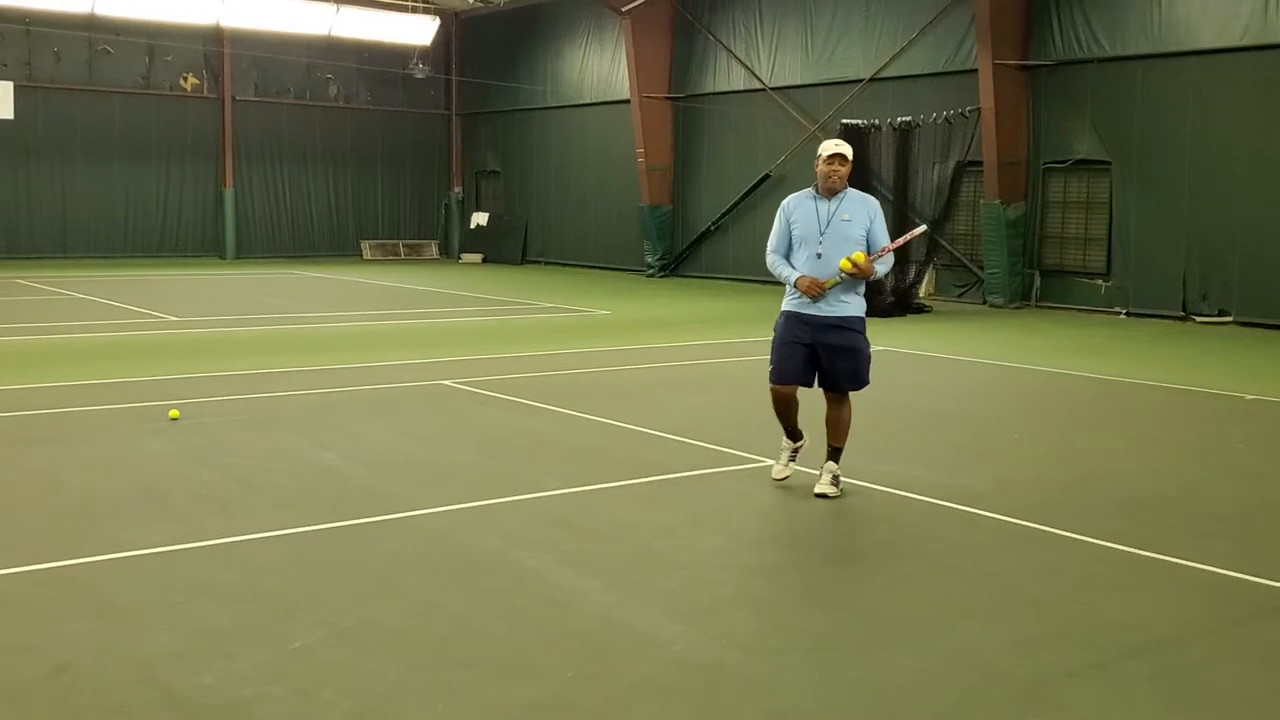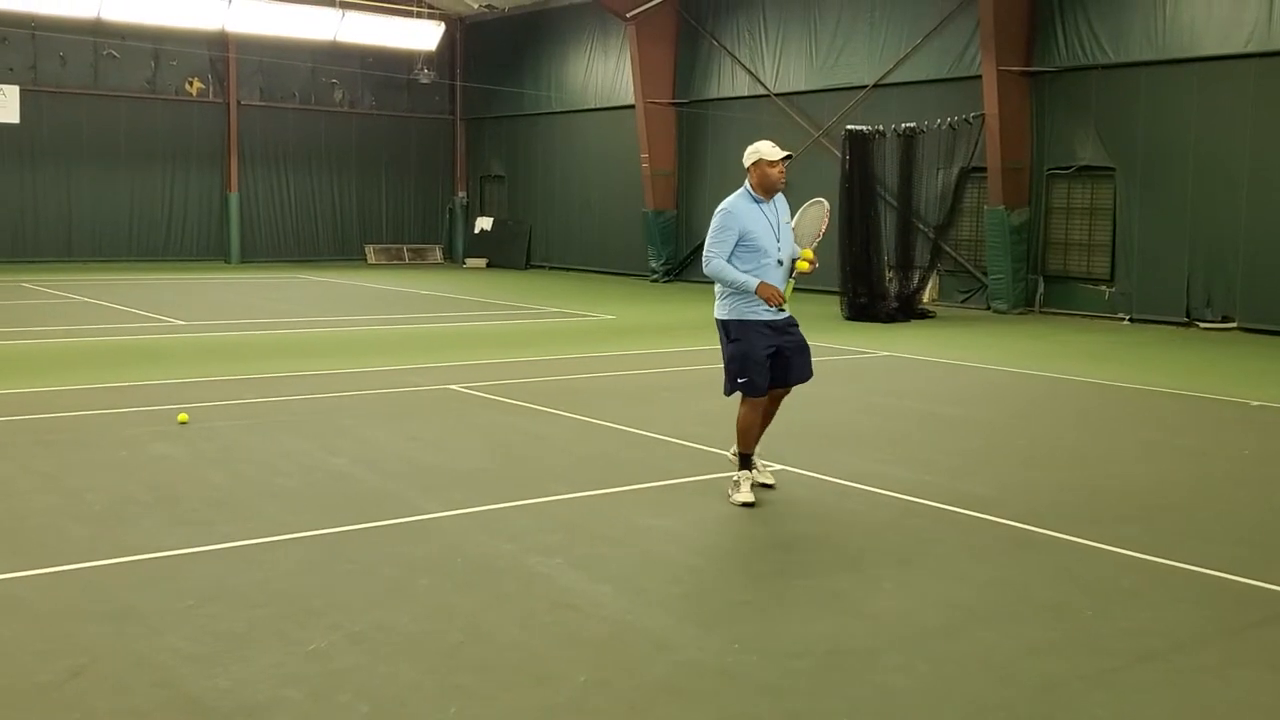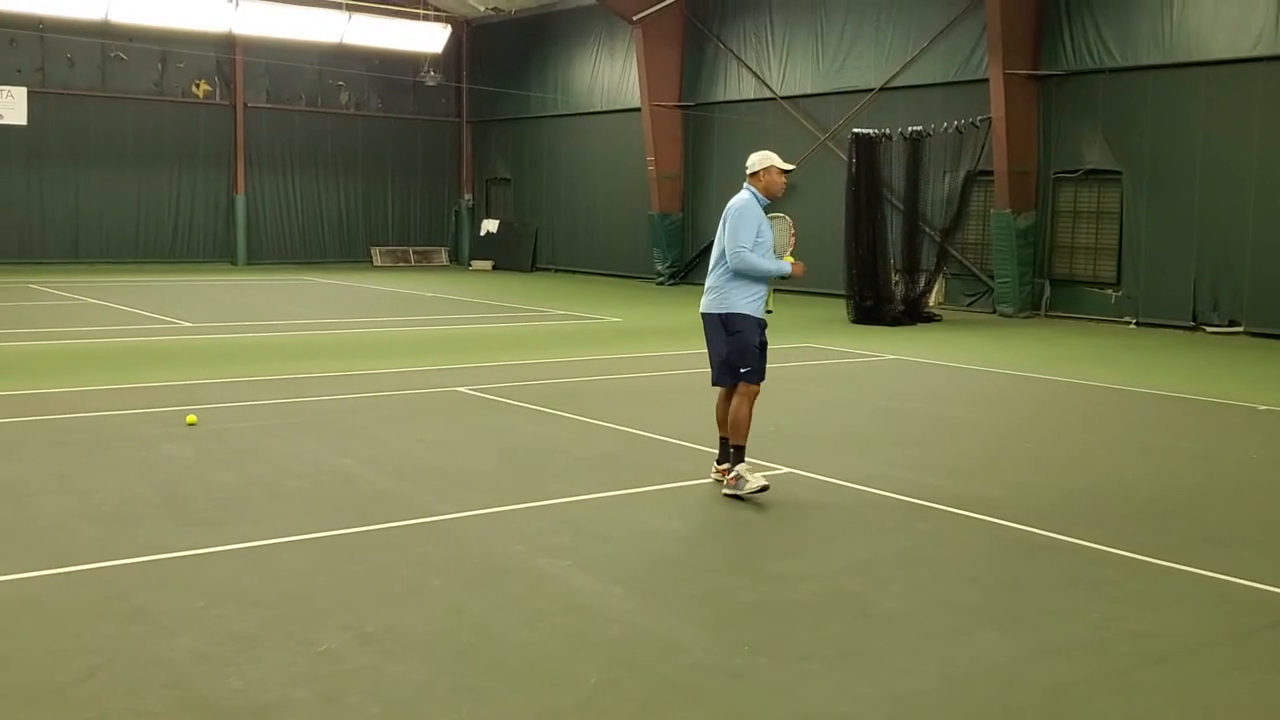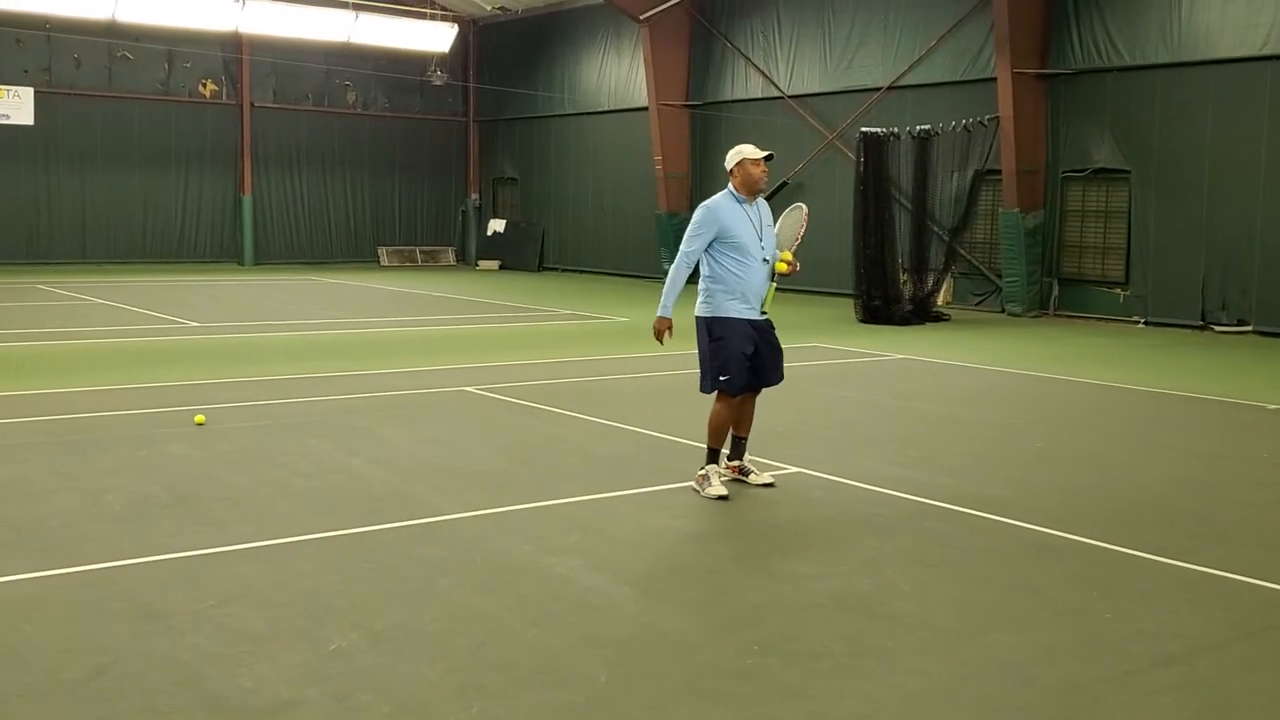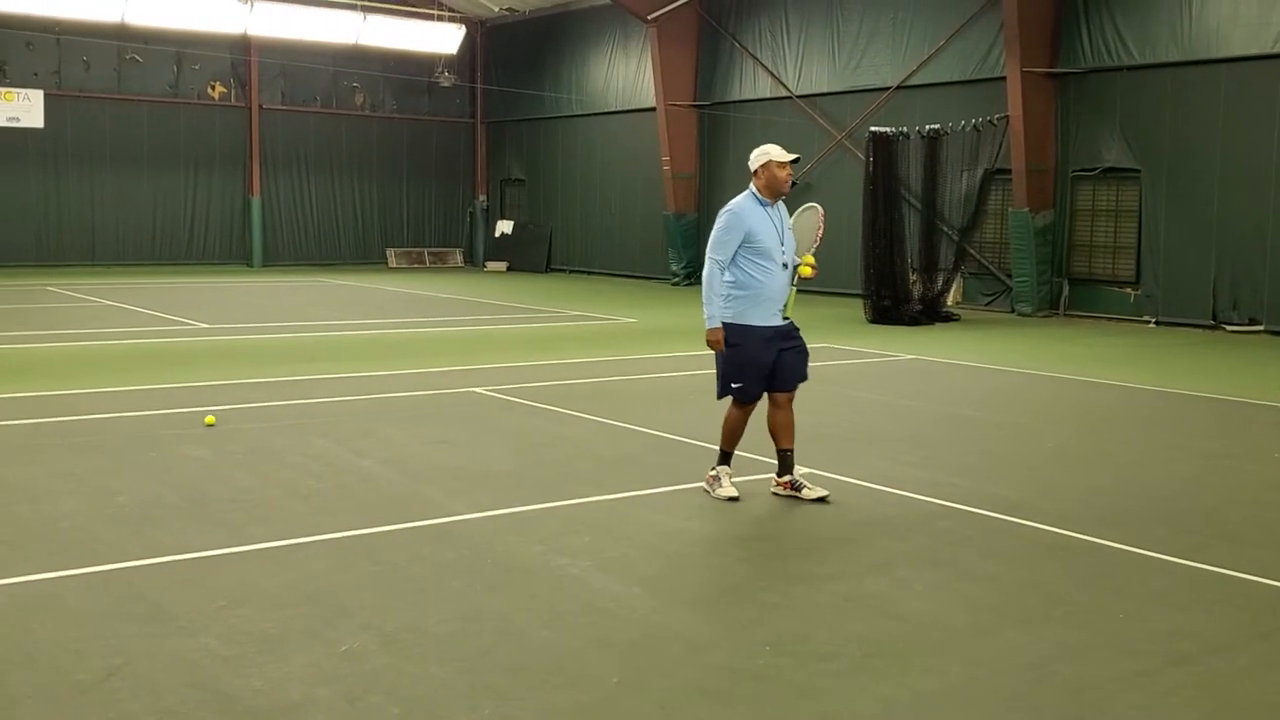
dt=1s
person 1, frame 1
left shoulder: (868, 206)
right shoulder: (792, 205)
left elbow: (886, 256)
right elbow: (774, 255)
left wrist: (873, 270)
right wrist: (797, 279)
left hip: (844, 317)
right hip: (797, 313)
left knee: (838, 394)
right knee: (781, 387)
left ankle: (832, 466)
right ankle: (794, 441)
person 1, frame 2
left shoulder: (780, 202)
right shoulder: (732, 211)
right elbow: (711, 263)
left wrist: (801, 258)
right wrist: (755, 286)
left hip: (778, 315)
right hip: (742, 319)
left knee: (779, 388)
right knee: (754, 396)
left ankle: (749, 453)
right ankle: (743, 472)
person 1, frame 3
left shoulder: (753, 207)
right shoulder: (744, 206)
right elbow: (739, 259)
left wrist: (780, 268)
right wrist: (786, 268)
left hip: (743, 312)
right hip: (730, 312)
left knee: (734, 387)
right knee: (746, 387)
left ankle: (725, 463)
right ankle: (735, 470)
person 1, frame 4
left shoulder: (763, 208)
right shoulder: (714, 209)
right elbow: (684, 260)
left wrist: (783, 265)
right wrist: (665, 310)
left hip: (757, 316)
right hip: (724, 317)
left knee: (751, 389)
right knee: (729, 393)
left ankle: (736, 461)
right ankle: (708, 469)
person 1, frame 5
left shoulder: (780, 210)
right shoulder: (737, 212)
right elbow: (713, 266)
left wrist: (801, 265)
right wrist: (713, 322)
left hip: (779, 324)
right hip: (744, 326)
left knee: (783, 397)
right knee: (745, 401)
left ankle: (785, 477)
right ankle: (720, 471)
